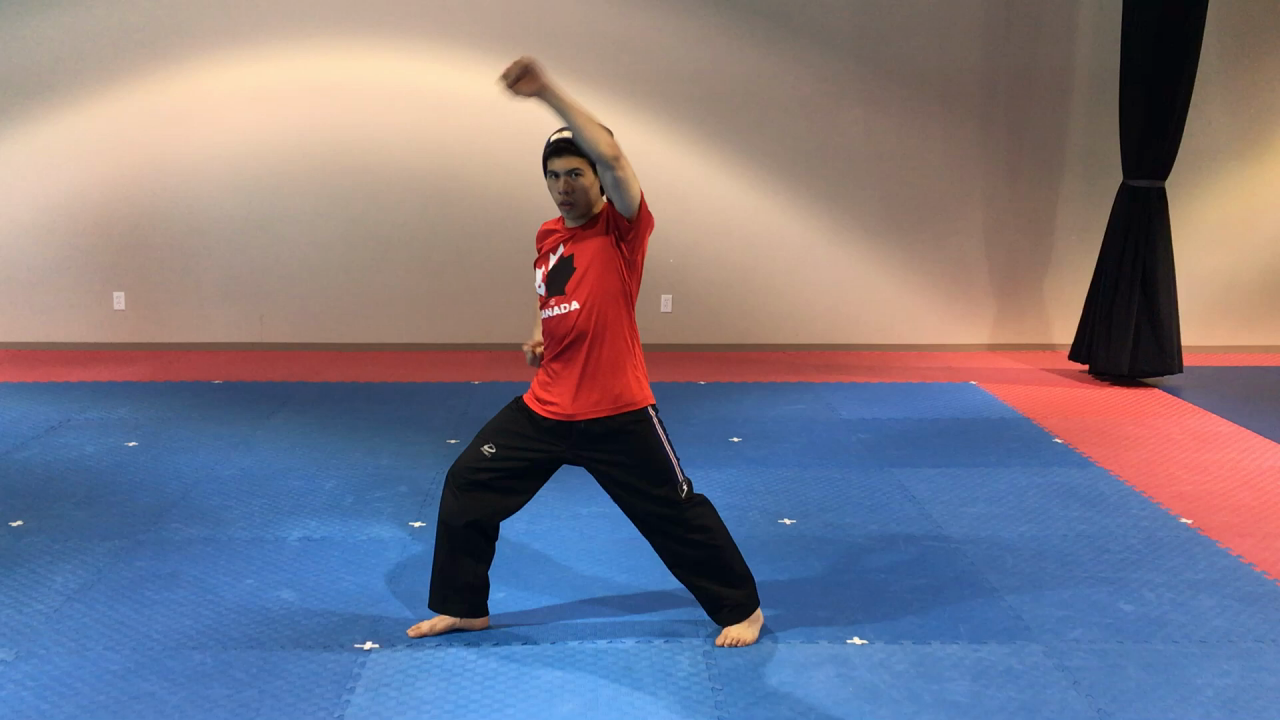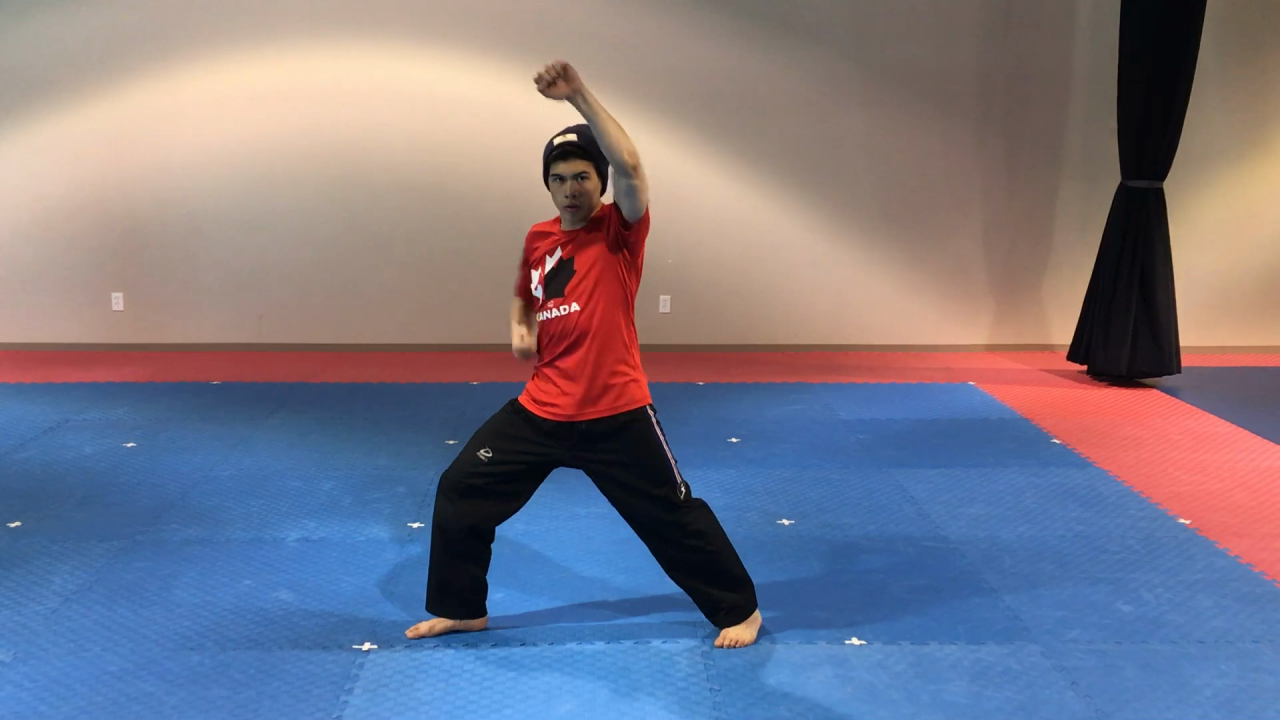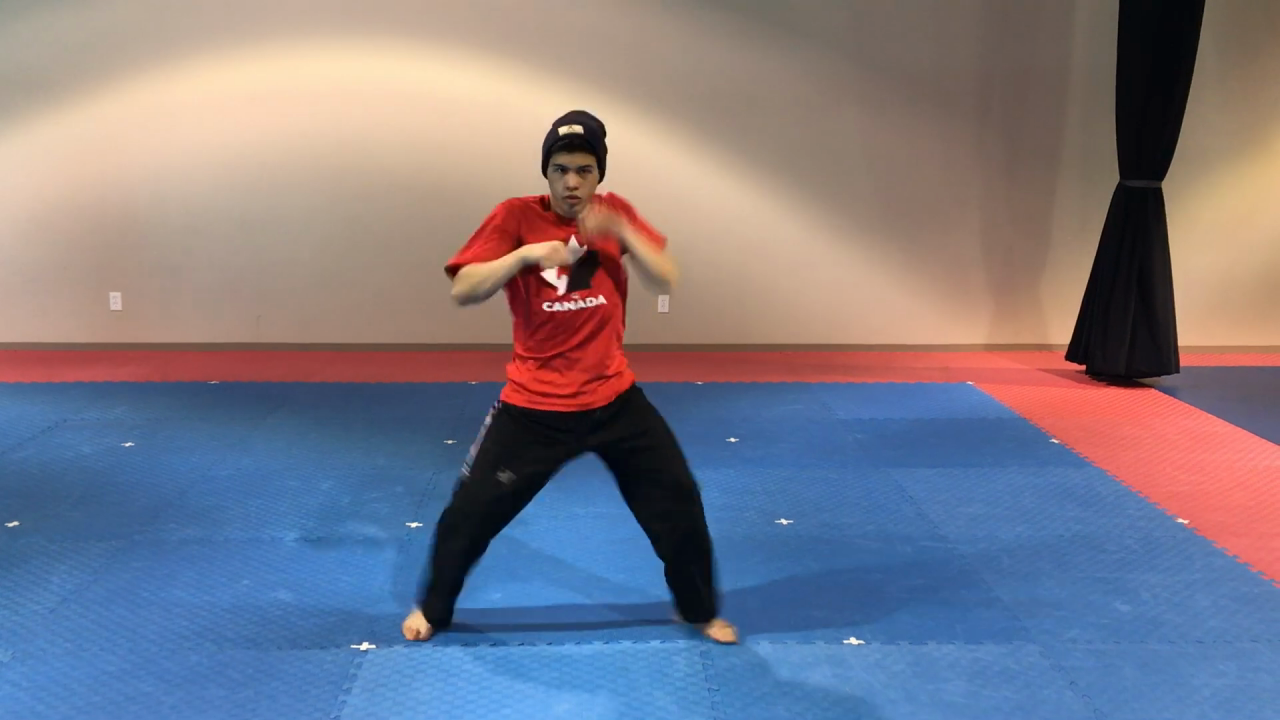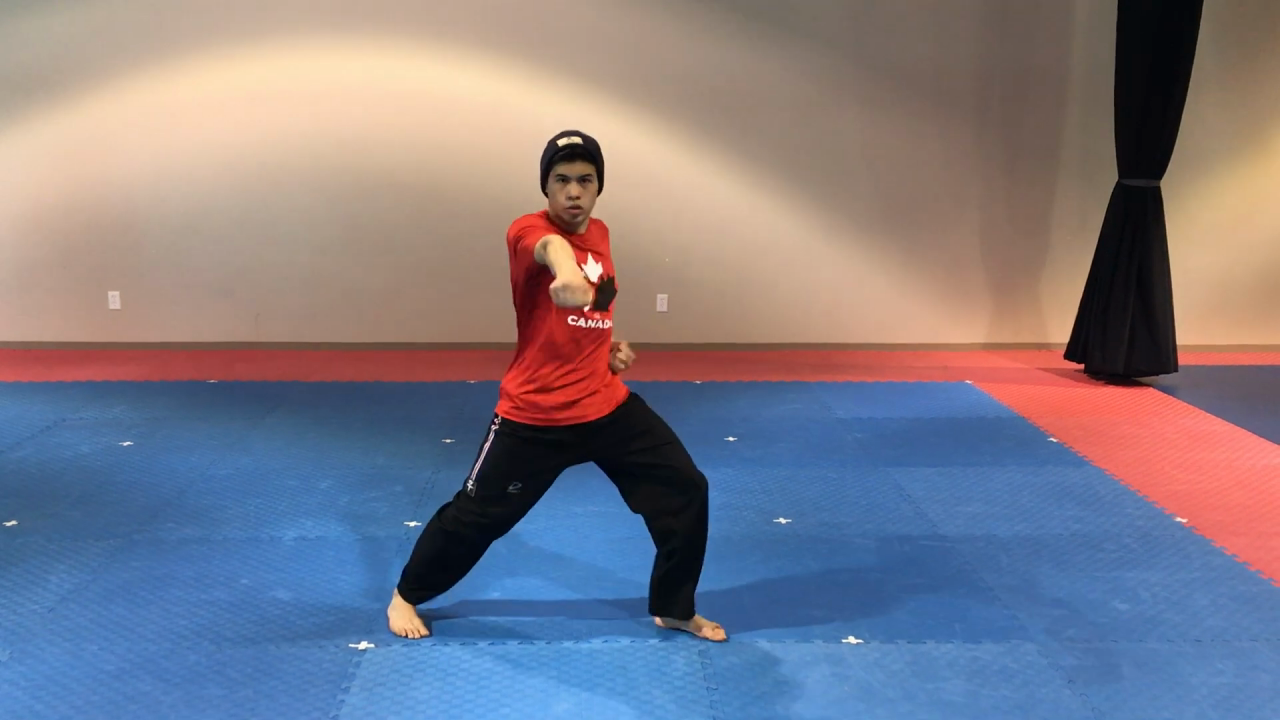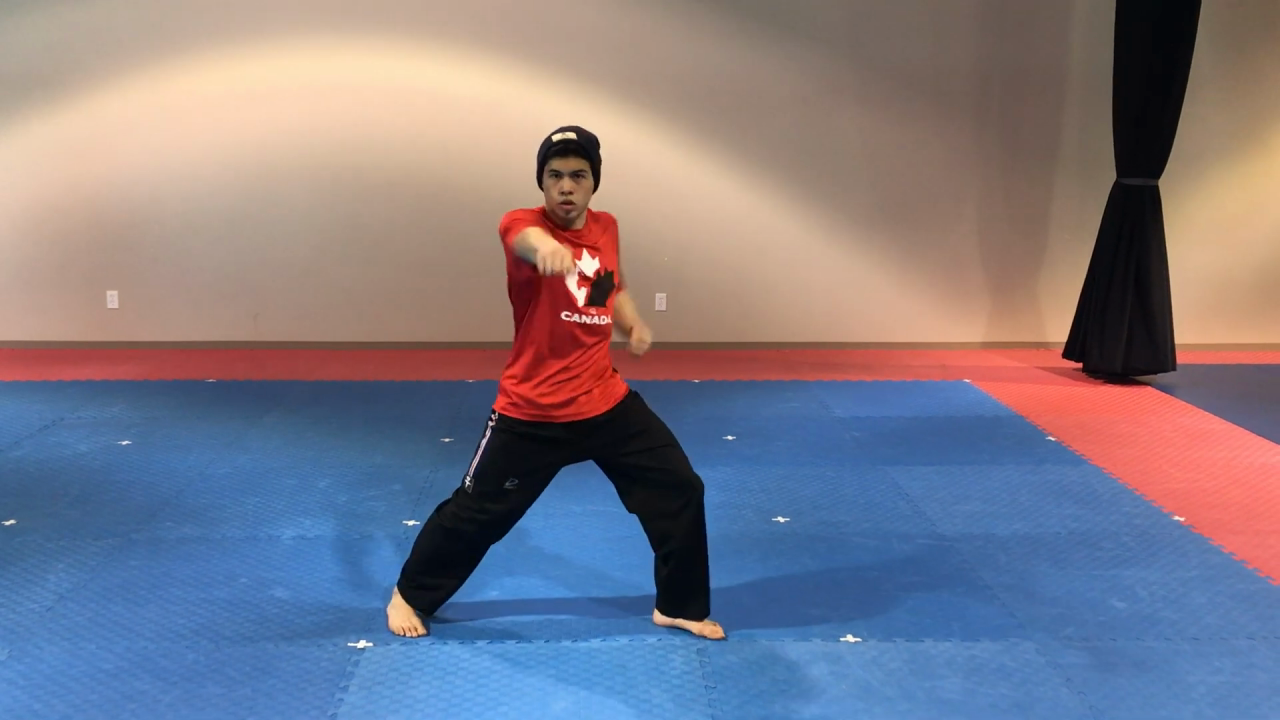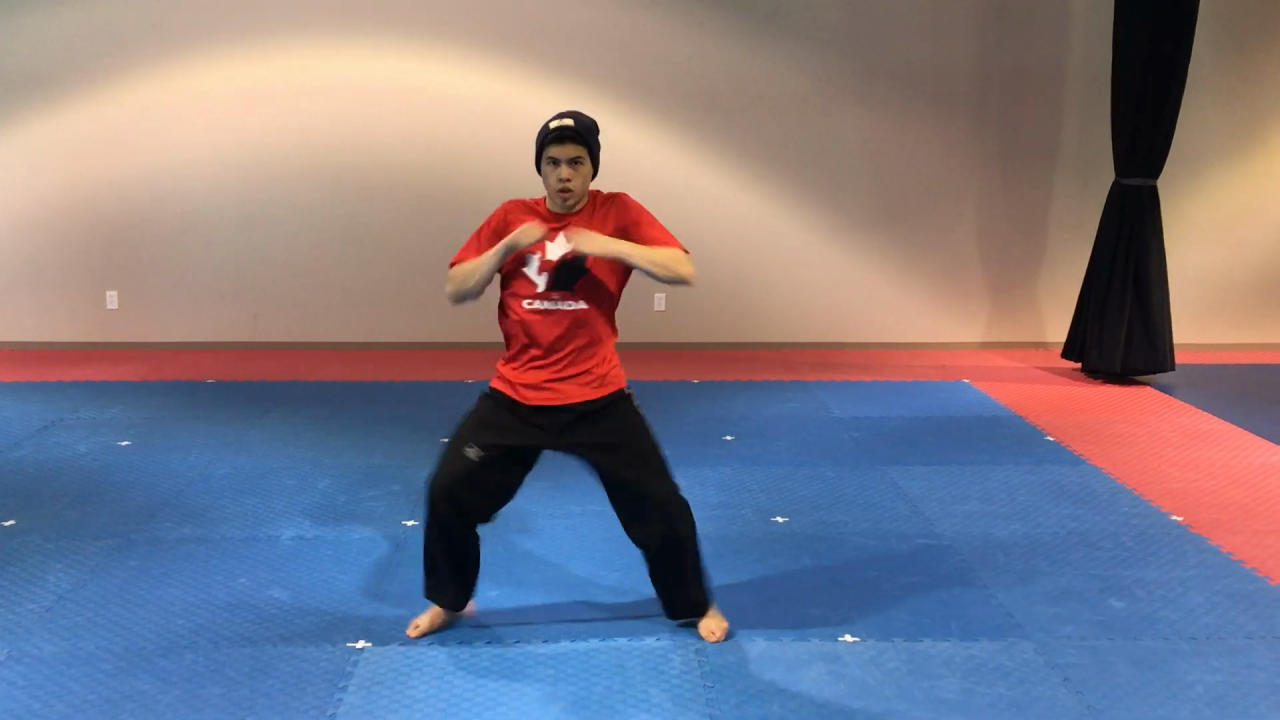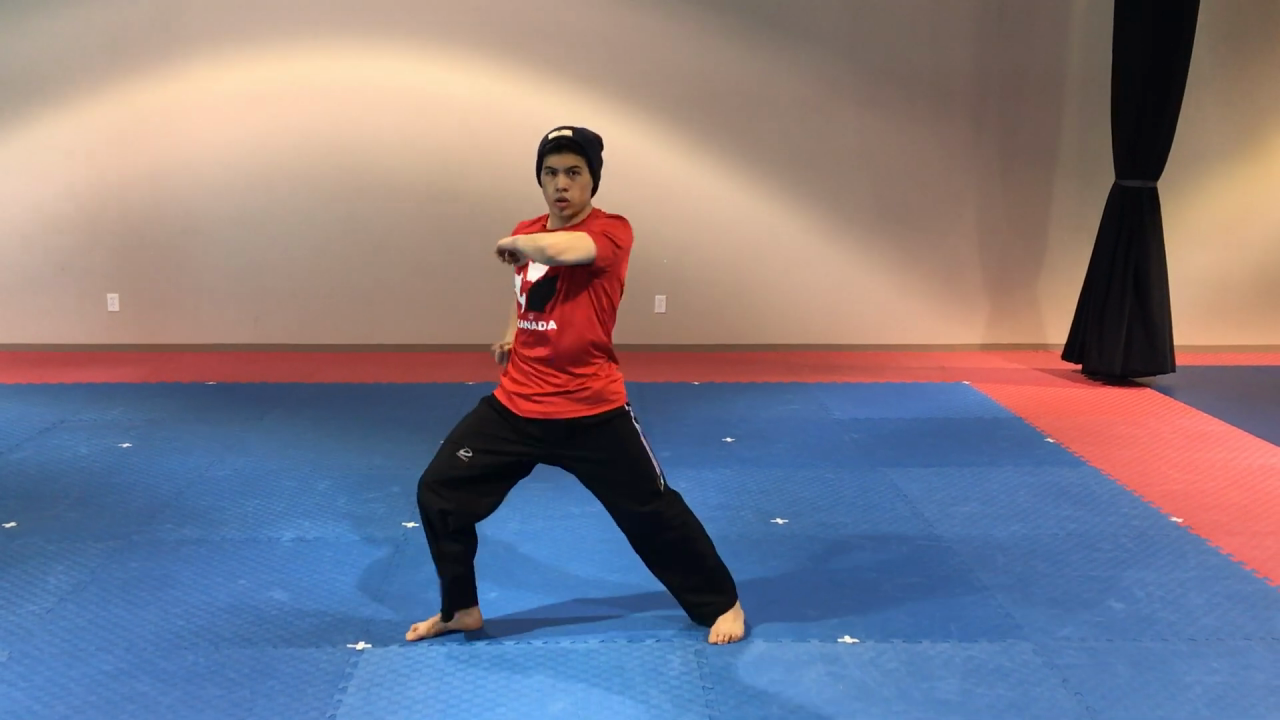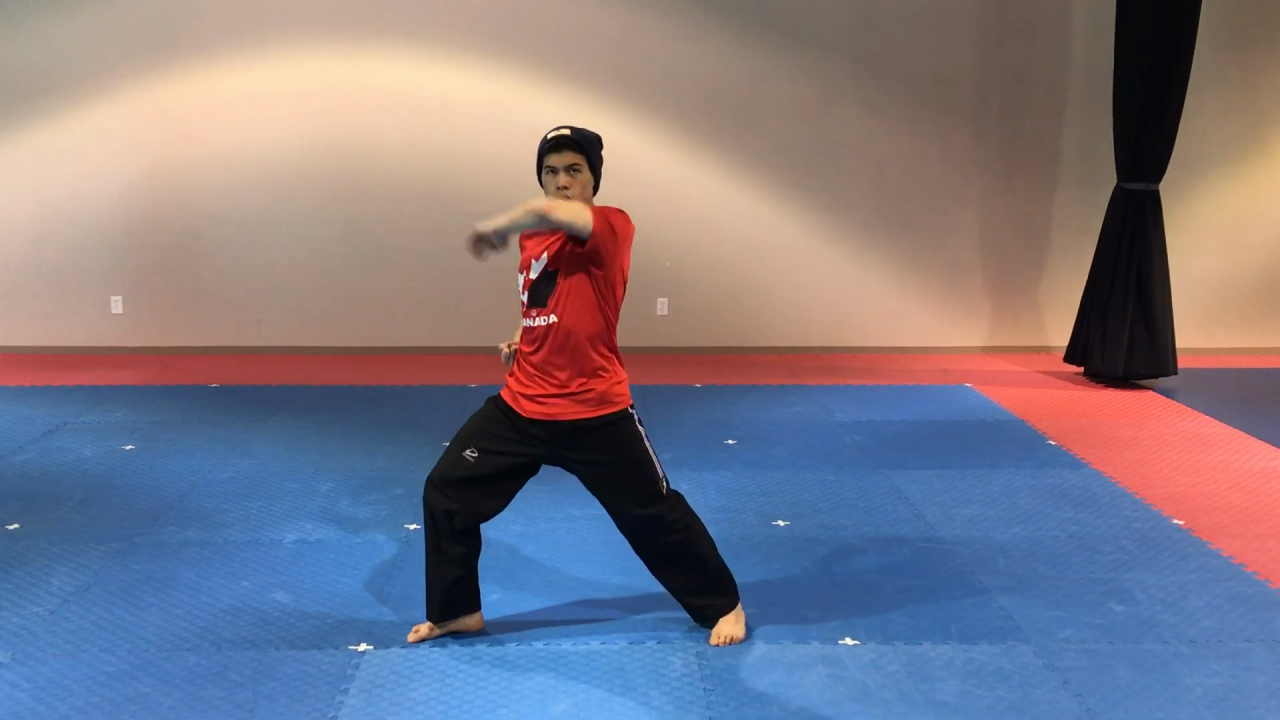
dt=0.2s
person 1, frame 1
left shoulder: (624, 225)
right shoulder: (547, 235)
left elbow: (611, 157)
left wrist: (549, 94)
right wrist: (538, 333)
left hip: (617, 413)
right hip: (545, 409)
left knee: (675, 514)
right knee: (466, 485)
left ankle: (742, 609)
right ankle: (461, 608)
person 1, frame 2
left shoulder: (622, 227)
right shoulder: (539, 237)
left elbow: (630, 165)
left wrist: (579, 95)
right wrist: (520, 331)
left hip: (617, 415)
right hip: (538, 410)
left knee: (672, 517)
right knee: (460, 490)
left ankle: (740, 610)
right ankle: (459, 609)
person 1, frame 3
left shoulder: (615, 212)
right shoulder: (515, 215)
left elbow: (665, 277)
right elbow: (463, 290)
left wrist: (620, 230)
right wrist: (523, 255)
left hip: (613, 396)
right hip: (533, 402)
left knee: (674, 495)
right knee: (477, 505)
left ankle: (699, 608)
right ankle: (432, 606)
person 1, frame 4
left shoulder: (600, 233)
right shoulder: (528, 229)
right elbow: (553, 247)
left wrist: (616, 344)
right wrist: (566, 270)
left hip: (608, 405)
right hip: (534, 416)
left knee: (685, 489)
right knee: (478, 513)
left ankle: (673, 606)
right ankle: (408, 595)
person 1, frame 5
left shoulder: (606, 228)
right shoulder: (522, 223)
right elbow: (536, 245)
left wrist: (632, 324)
right wrist: (551, 249)
left hip: (609, 404)
right hip: (531, 413)
left knee: (680, 489)
right knee: (476, 511)
left ankle: (681, 606)
right ankle: (410, 596)
person 1, frame 6
left shoulder: (619, 211)
right shoulder: (510, 215)
left elbow: (682, 270)
right elbow: (456, 288)
left wrist: (611, 244)
right wrist: (504, 249)
left hip: (596, 398)
right hip: (515, 395)
left knee: (655, 501)
right knee: (452, 492)
left ankle: (693, 606)
right ankle: (448, 600)
person 1, frame 7
left shoulder: (613, 232)
right shoulder: (530, 233)
left elbow: (559, 249)
left wrist: (516, 243)
right wrist: (512, 335)
left hip: (593, 413)
right hip: (515, 406)
left knee: (651, 511)
right knee: (439, 490)
left ankle: (722, 603)
right ankle: (459, 608)
person 1, frame 8
left shoulder: (610, 230)
right shoulder: (531, 237)
left elbow: (554, 211)
left wrist: (494, 229)
right wrist: (518, 338)
left hip: (597, 415)
right hip: (520, 407)
left knee: (654, 514)
right knee: (445, 491)
left ankle: (723, 605)
right ankle: (457, 610)
